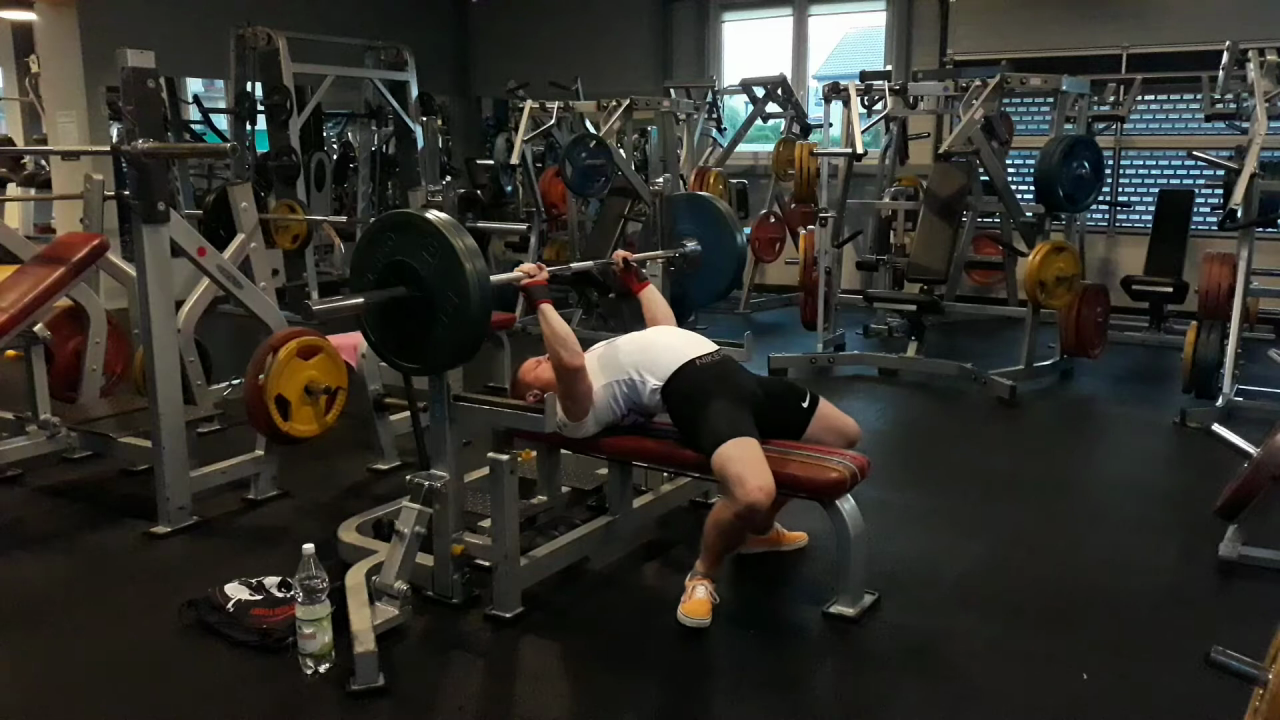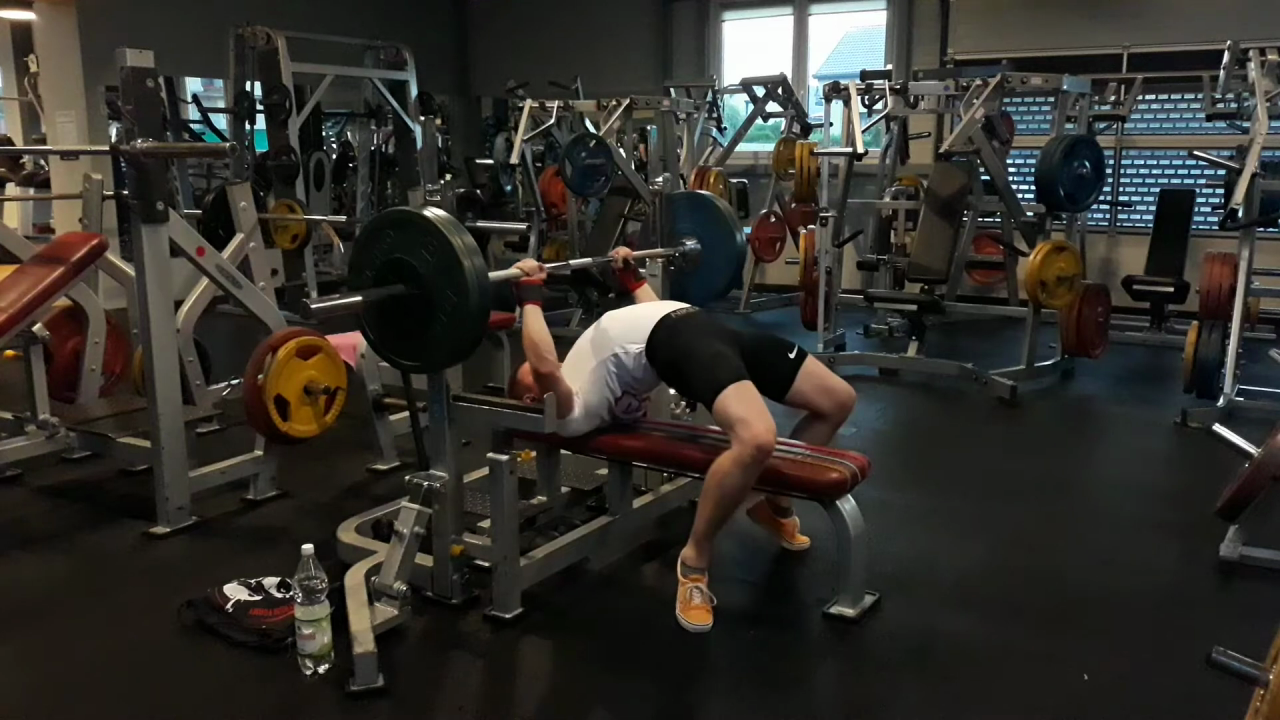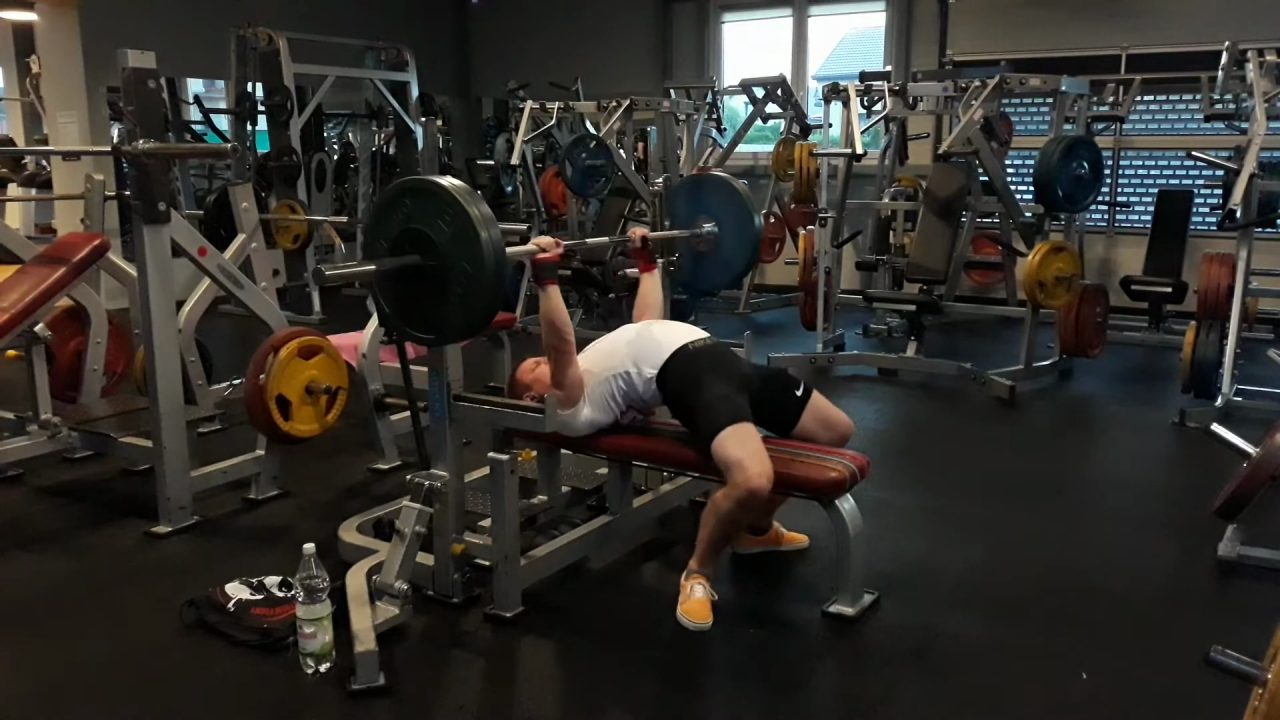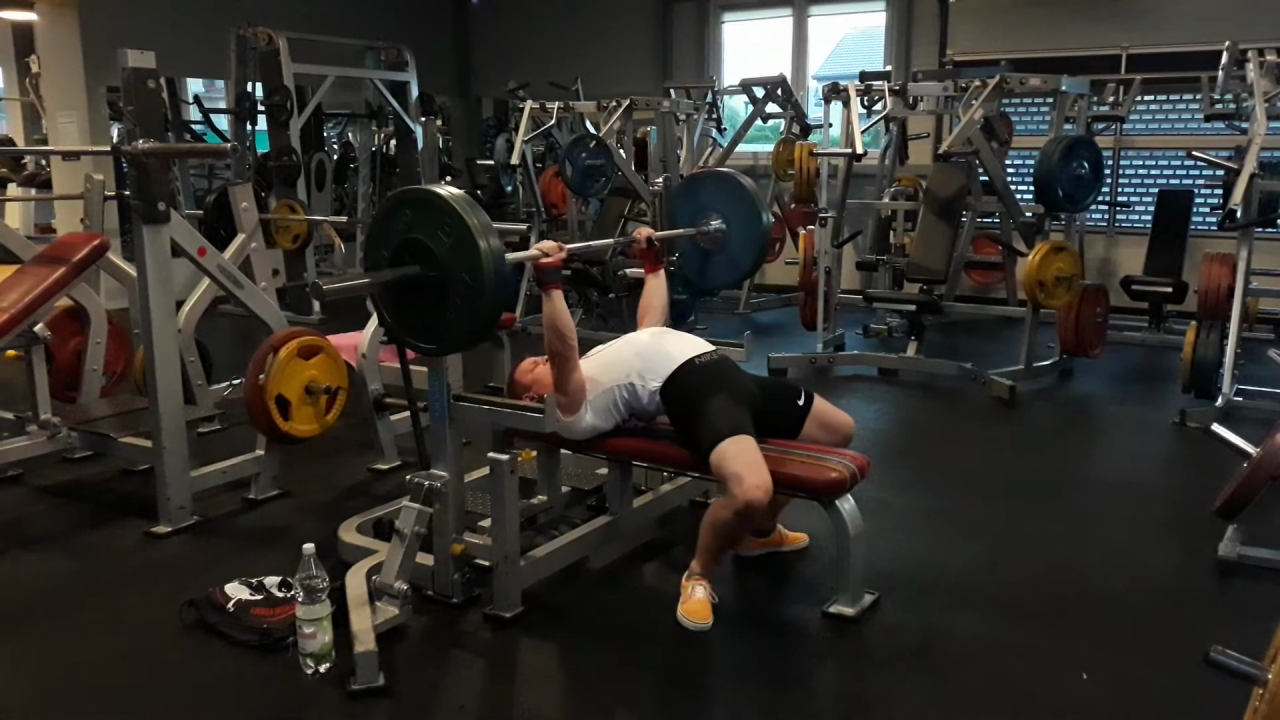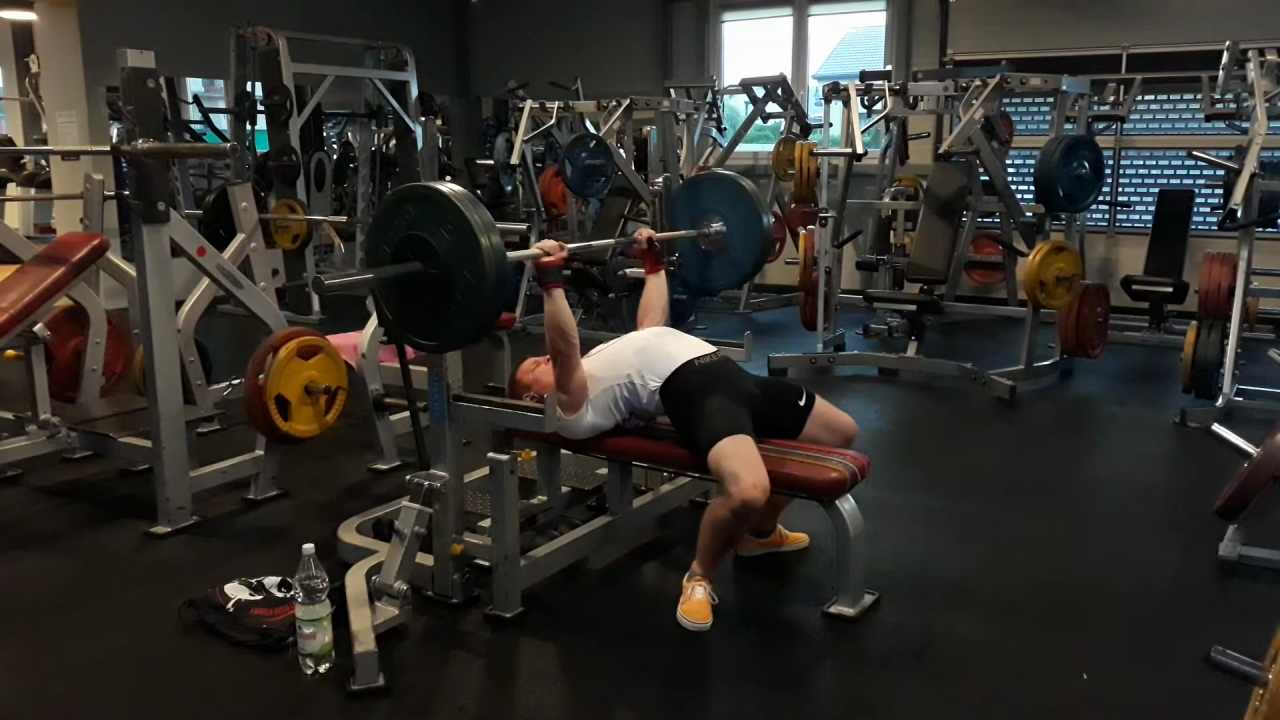
dt=0.7s
person 1, frame 1
left shoulder: (604, 367)
right shoulder: (574, 412)
left elbow: (666, 330)
right elbow: (571, 361)
left wrist: (635, 278)
right wrist: (540, 299)
left knee: (845, 436)
right knee: (754, 495)
left ankle: (759, 530)
right ankle: (703, 575)
person 1, frame 2
left shoulder: (593, 370)
left elbow: (651, 313)
right elbow: (545, 367)
left wrist: (631, 276)
right wrist: (529, 297)
left knee: (839, 400)
right knee: (755, 440)
left ankle: (776, 506)
right ankle: (694, 562)
person 1, frame 3
left shoulder: (600, 370)
right shoulder: (571, 408)
left elbow: (648, 324)
right elbow: (560, 346)
left wrist: (646, 259)
right wrist: (546, 276)
left knee: (836, 433)
right knee: (753, 481)
left ankle: (755, 529)
right ankle: (697, 573)
person 1, frame 4
left shoulder: (601, 366)
right shoulder: (571, 409)
left elbow: (652, 323)
right elbow: (563, 349)
left wrist: (652, 260)
right wrist: (549, 280)
left knee: (840, 432)
right knee: (751, 493)
left ankle: (761, 531)
right ankle: (698, 576)
person 1, frame 5
left shoulder: (601, 366)
right shoulder: (573, 409)
left elbow: (652, 324)
right elbow: (565, 347)
left wrist: (653, 260)
right wrist: (550, 279)
left knee: (841, 434)
right knee: (748, 491)
left ankle: (759, 532)
right ankle: (698, 576)
